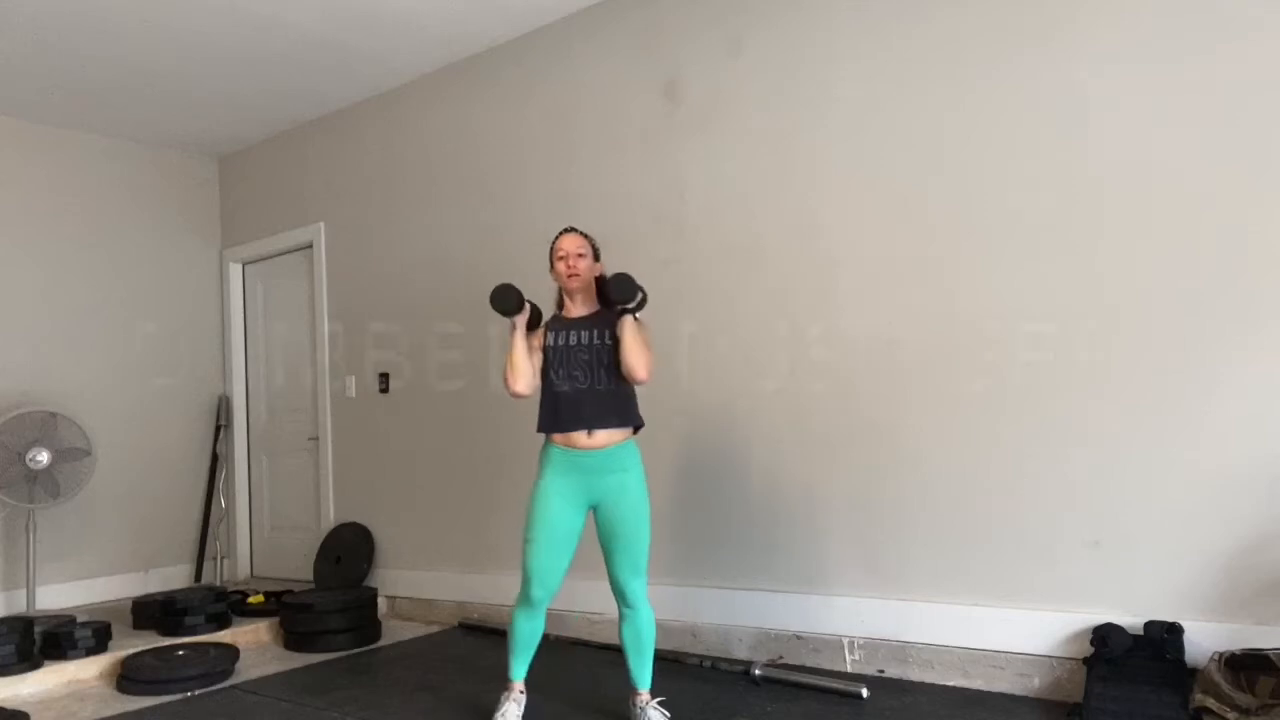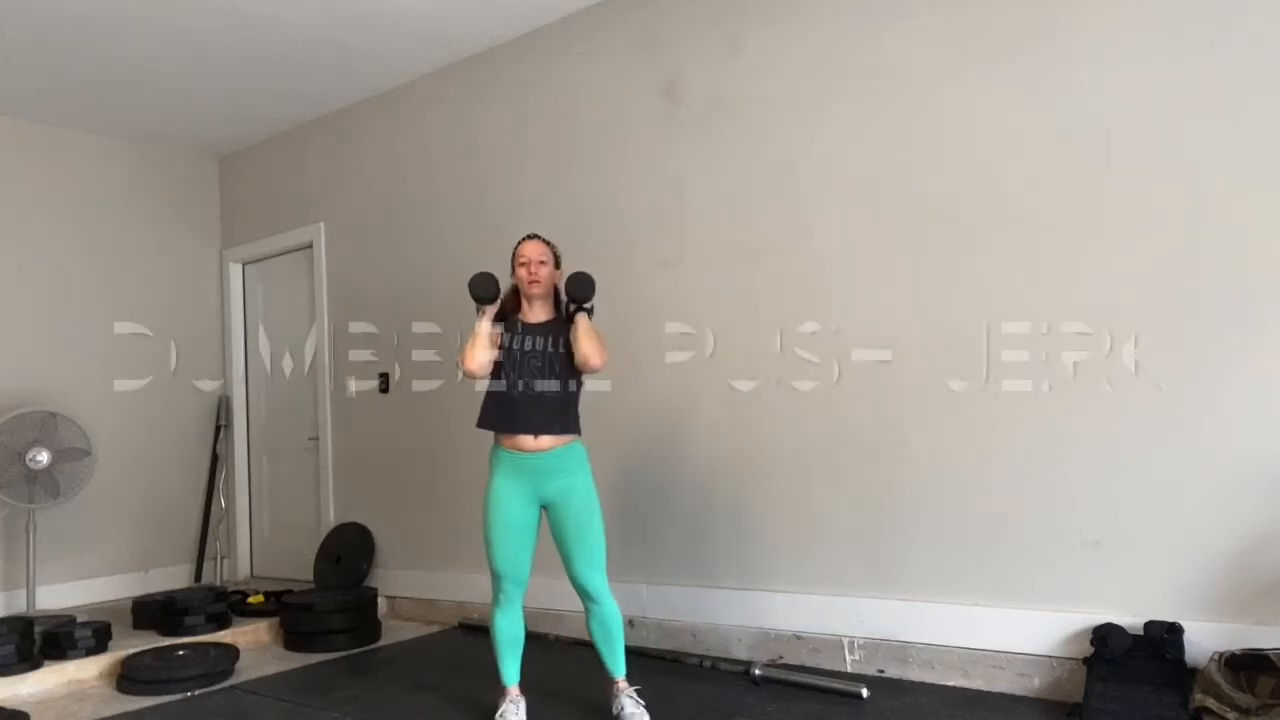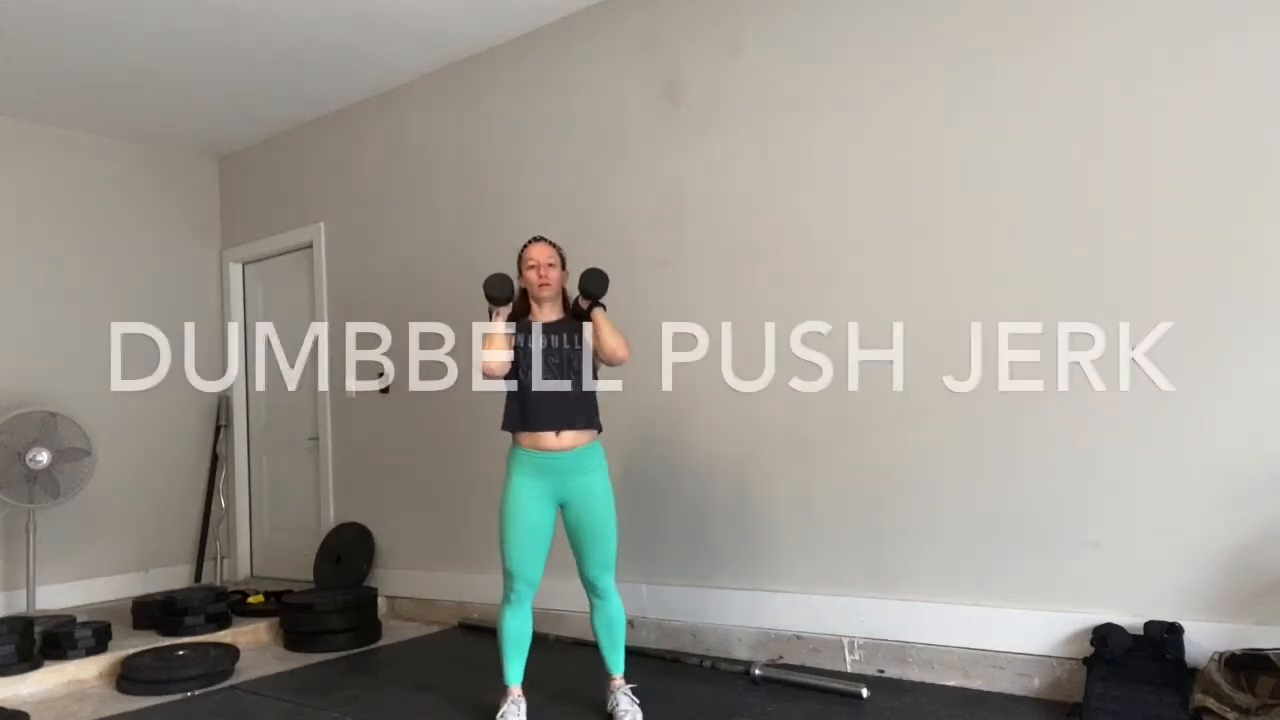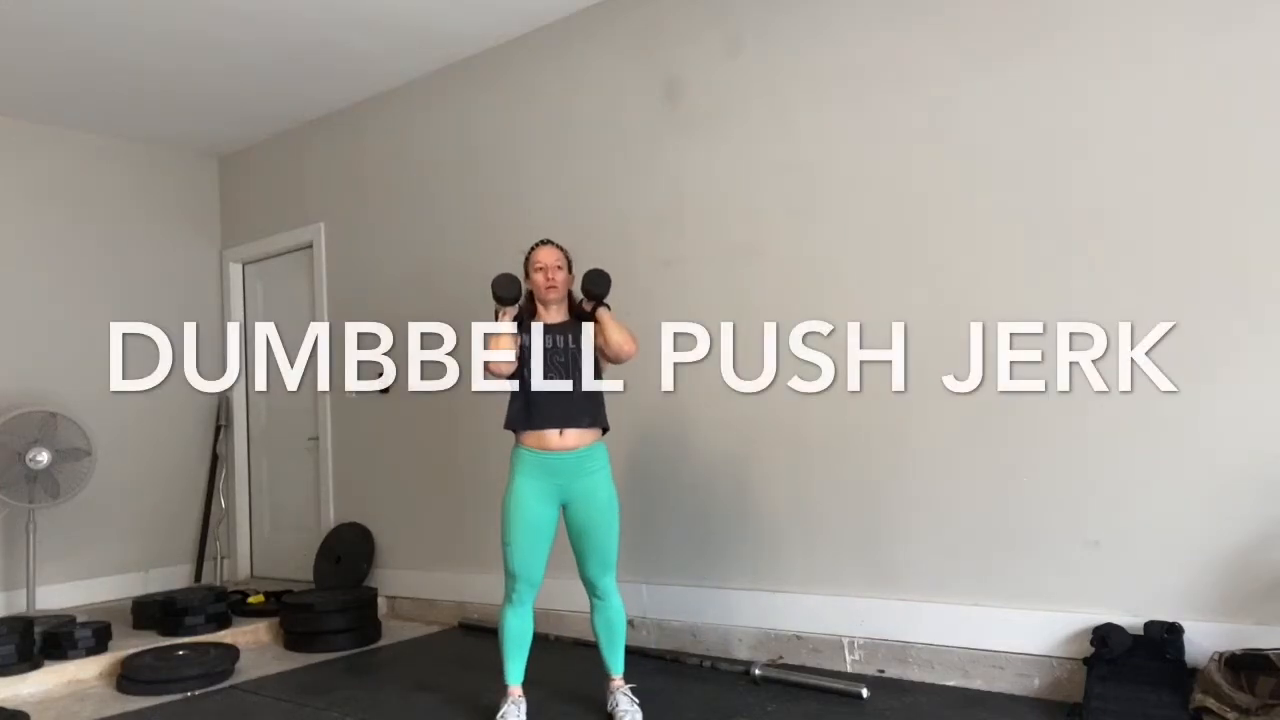
dt=0.4s
person 1, frame 1
left shoulder: (618, 322)
right shoulder: (545, 333)
left elbow: (640, 372)
right elbow: (519, 386)
left wrist: (626, 314)
right wrist: (517, 327)
left hip: (619, 466)
right hip: (561, 467)
left knee: (632, 592)
right knee: (536, 591)
person 1, frame 2
left shoulder: (572, 328)
right shoulder: (501, 331)
left elbow: (594, 361)
right elbow: (474, 366)
left wrist: (580, 312)
right wrist: (486, 315)
left hip: (566, 467)
right hip: (510, 470)
left knee: (593, 585)
right knee: (507, 589)
person 1, frame 3
left shoulder: (583, 328)
right shoulder: (513, 330)
left elbow: (618, 354)
right elbow: (492, 367)
left wrist: (594, 308)
right wrist: (499, 315)
left hip: (585, 466)
right hip: (529, 470)
left knee: (601, 583)
right knee: (518, 587)
person 1, frame 4
left shoulder: (589, 329)
right shoulder: (518, 330)
left elbow: (625, 350)
right elbow: (498, 366)
left wrist: (599, 308)
right wrist: (506, 315)
left hip: (589, 467)
right hip: (532, 469)
left knee: (602, 583)
right knee: (520, 587)
